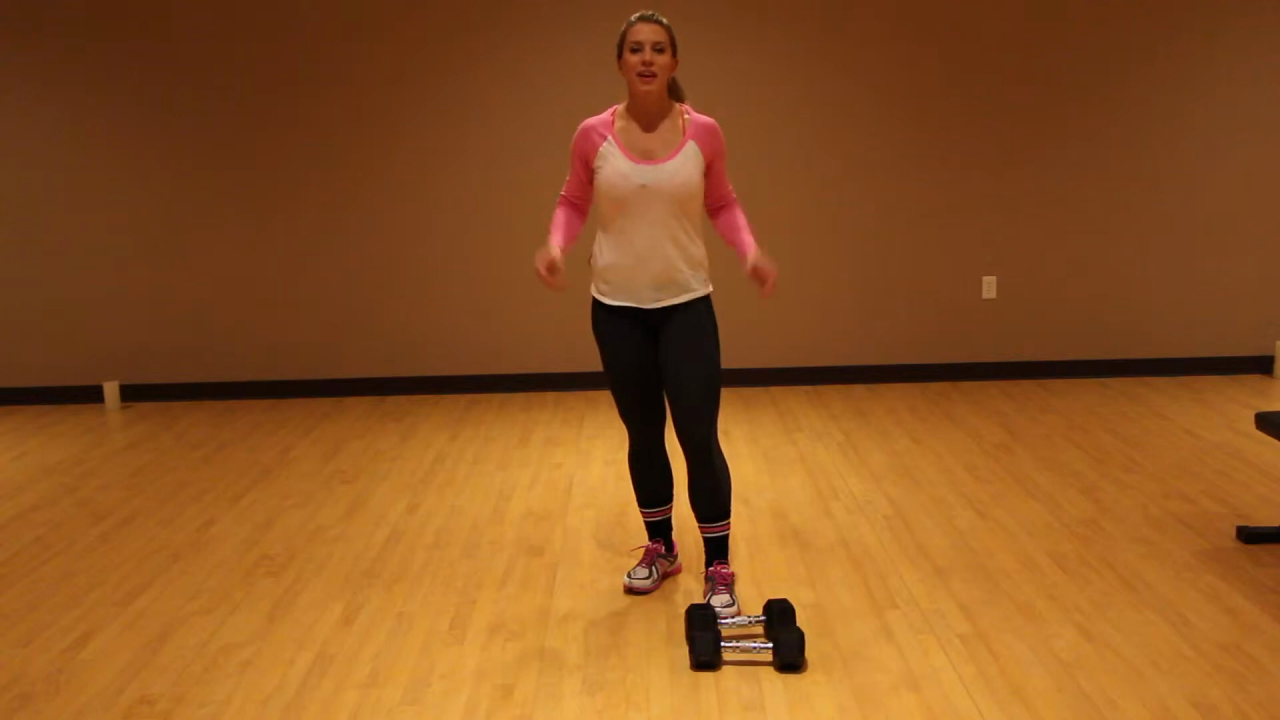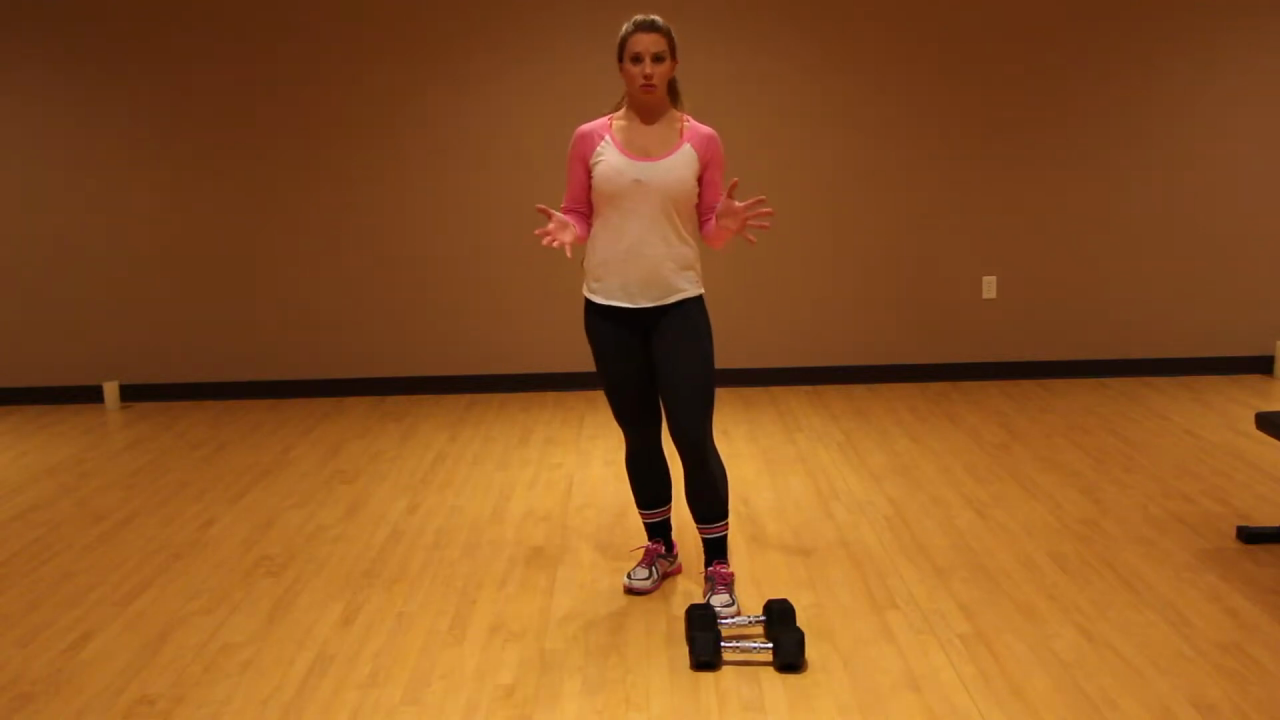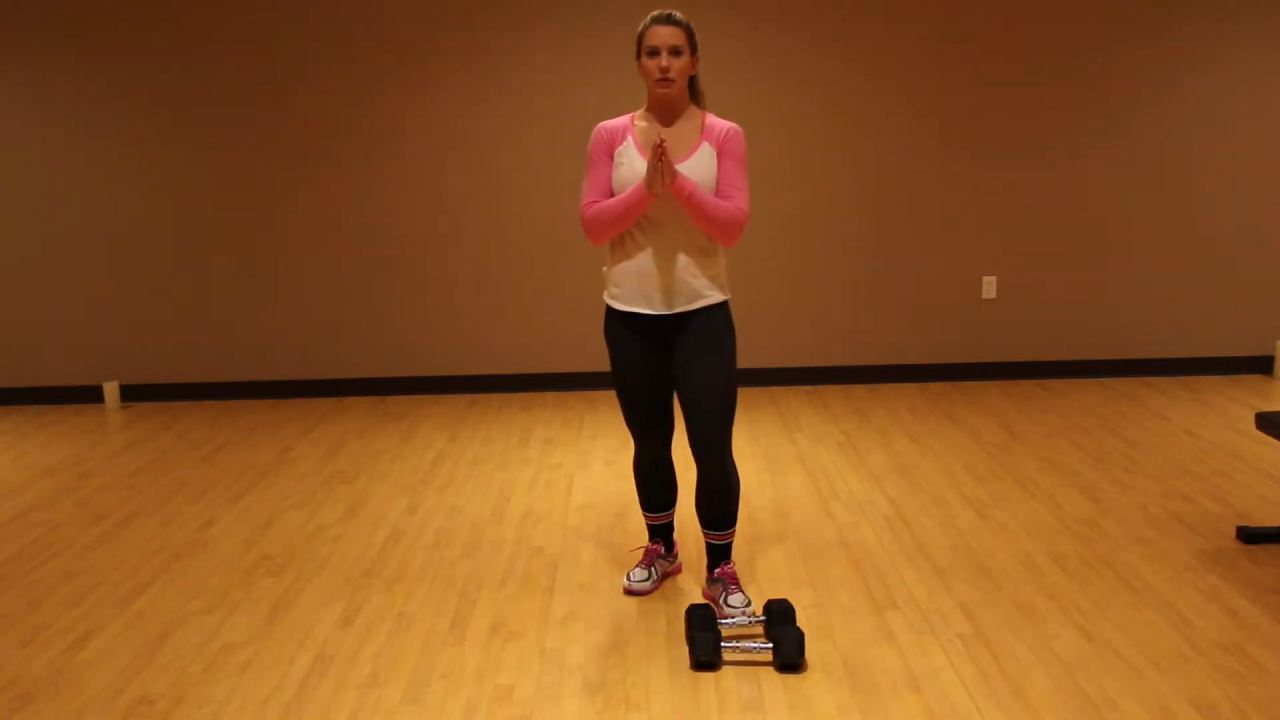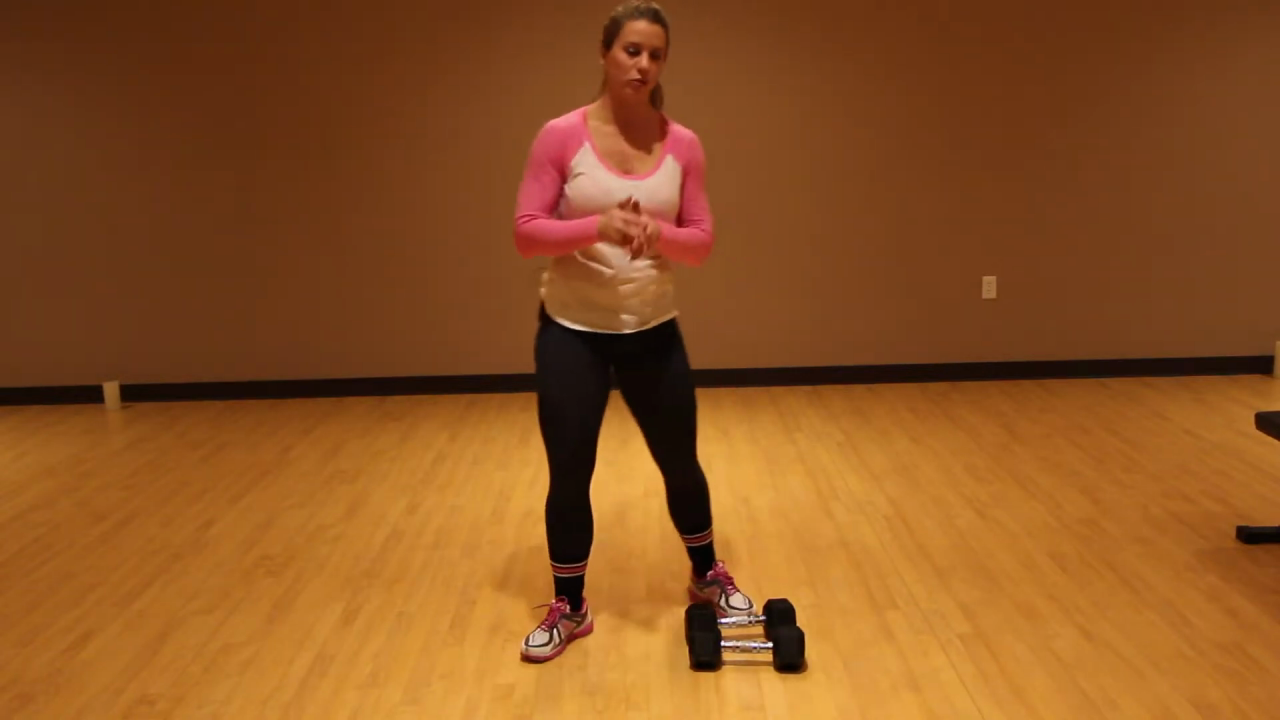
dt=1s
person 1, frame 1
left shoulder: (704, 133)
right shoulder: (593, 134)
left elbow: (723, 208)
right elbow: (573, 206)
left wrist: (751, 254)
right wrist: (555, 246)
left hip: (686, 306)
right hip: (617, 309)
left knee: (699, 438)
right knee: (643, 436)
left ankle: (718, 568)
right ankle: (660, 549)
person 1, frame 2
left shoulder: (702, 141)
right shoulder: (590, 138)
left elbow: (710, 233)
right elbow: (575, 212)
left wrist: (725, 223)
right wrist: (567, 228)
left hip: (679, 306)
right hip: (609, 308)
left knee: (694, 438)
right knee: (639, 437)
left ankle: (718, 567)
right ankle: (660, 549)
person 1, frame 3
left shoulder: (724, 136)
right shoulder: (610, 136)
left elbow: (733, 225)
right elbow: (593, 226)
left wrist: (678, 183)
right wrist: (645, 188)
left hip: (702, 313)
right hip: (631, 314)
left knee: (712, 447)
right knee: (650, 444)
left ankle: (721, 571)
right ankle: (660, 548)
person 1, frame 4
left shoulder: (683, 145)
right shoulder: (561, 136)
left elbow: (701, 241)
right elbow: (526, 231)
left wrist: (658, 234)
right wrist: (598, 226)
left hip: (652, 329)
right hip: (572, 331)
left knee: (680, 462)
right knee: (569, 474)
left ankle: (707, 575)
right ankle: (568, 608)
